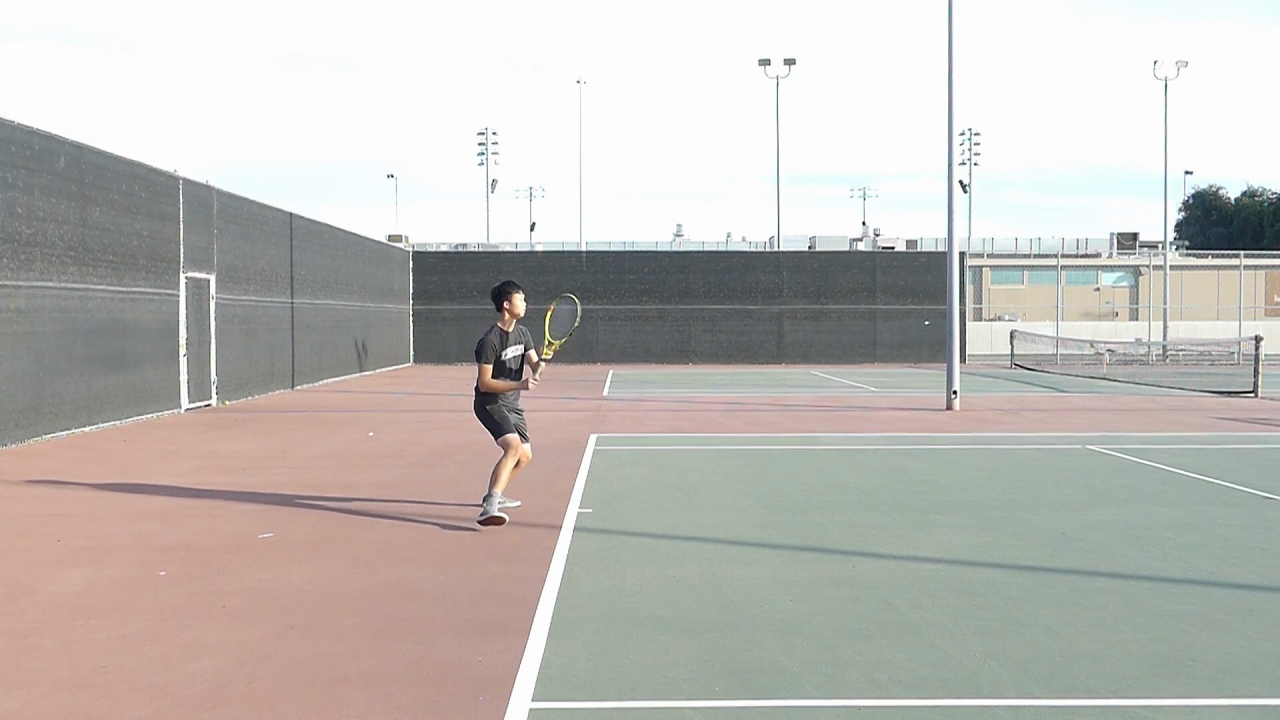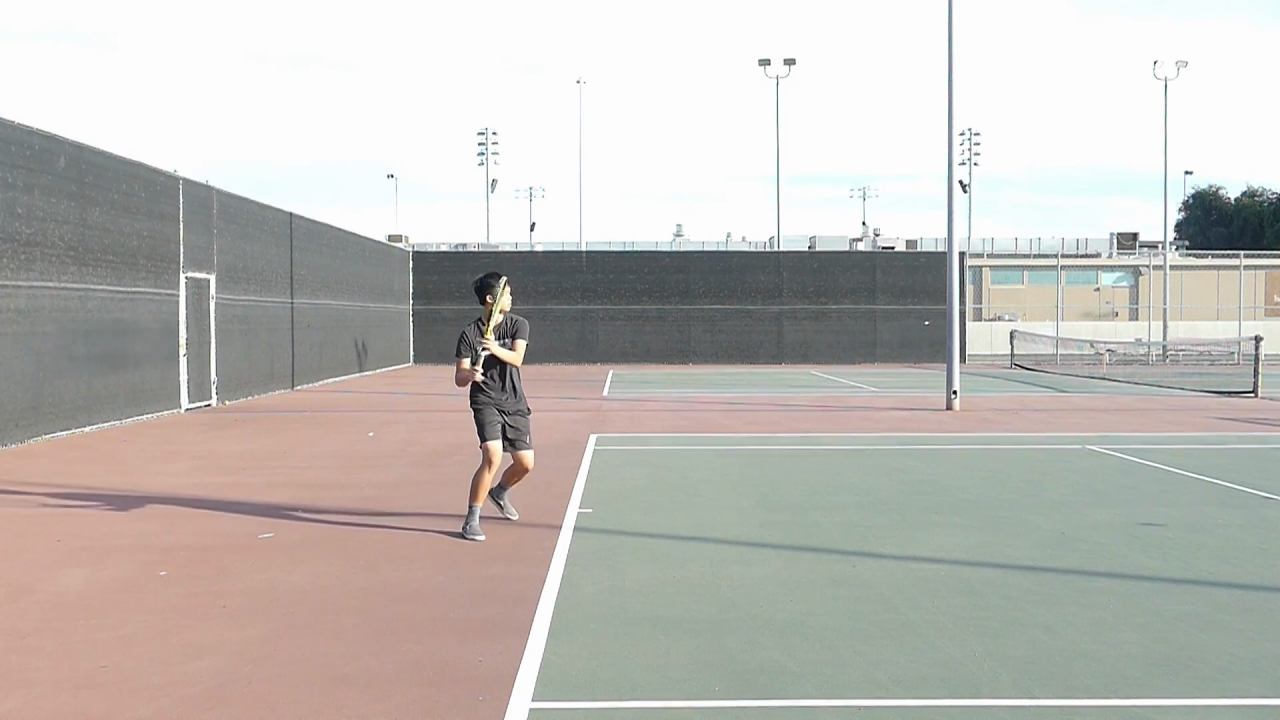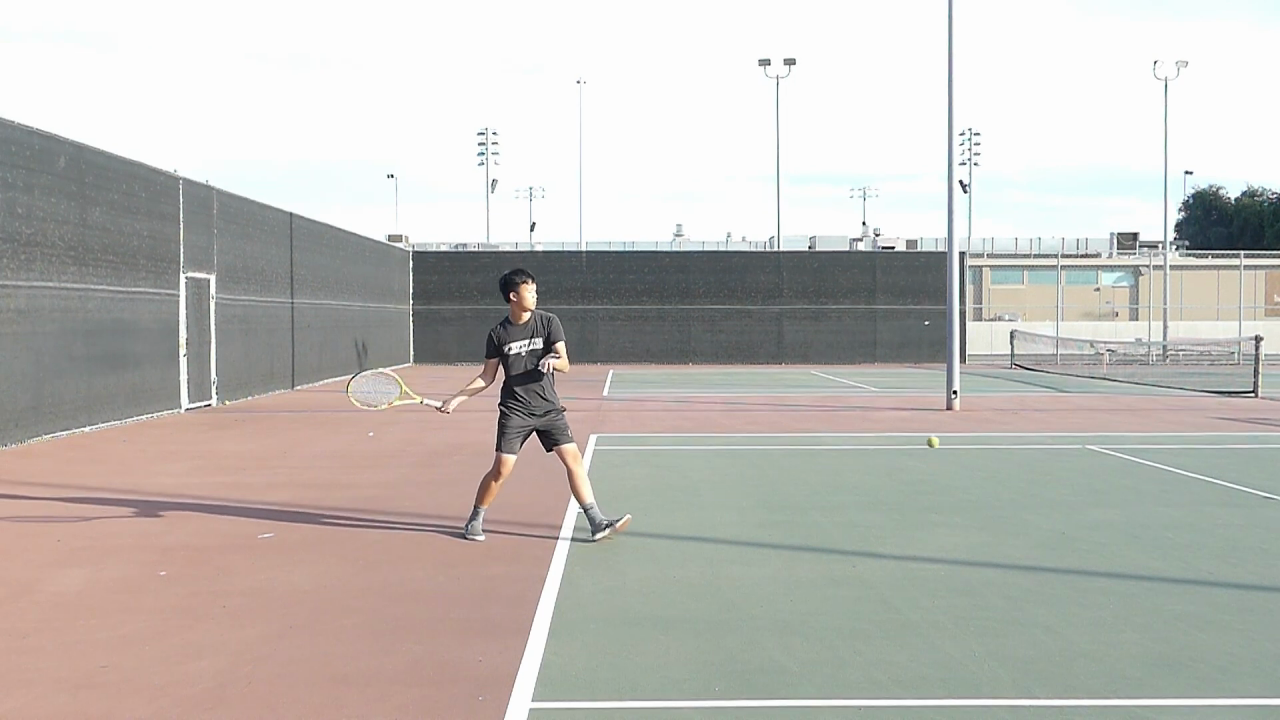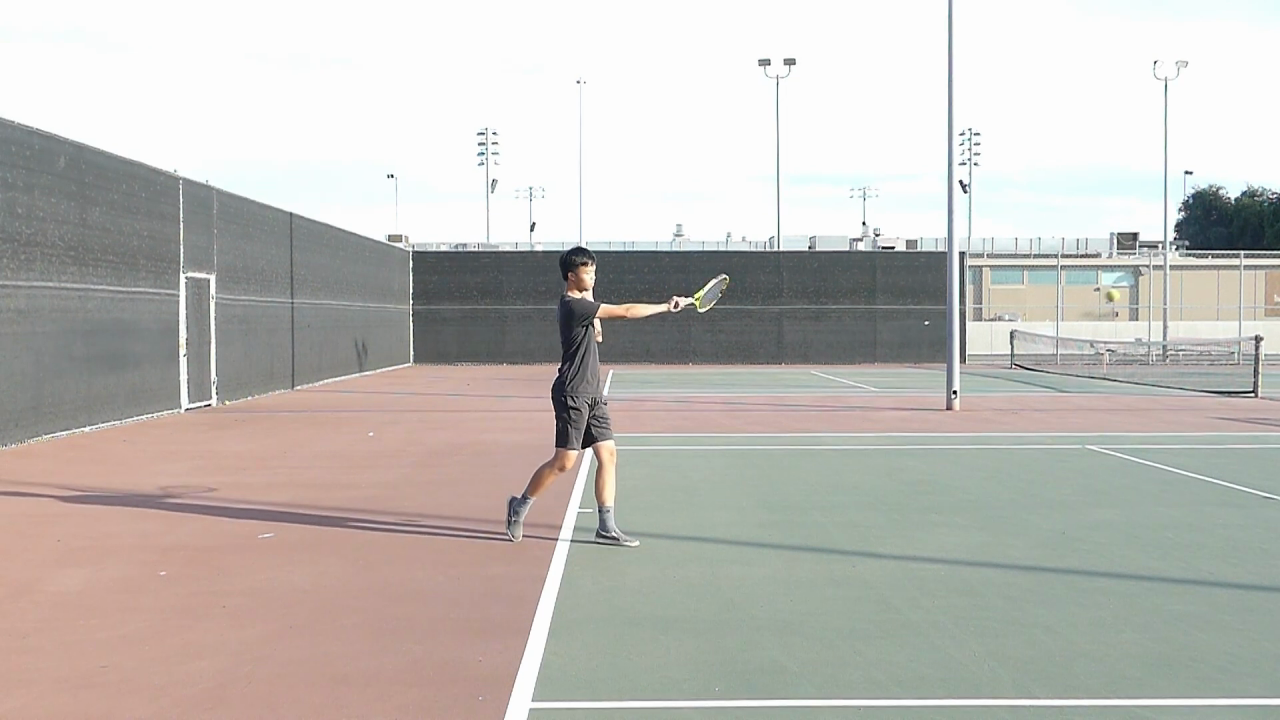
dt=0.7s
person 1, frame 1
left shoulder: (523, 333)
right shoulder: (489, 341)
left elbow: (535, 366)
right elbow: (484, 383)
left wrist: (543, 360)
right wrist: (519, 384)
left hip: (511, 404)
right hip: (490, 404)
left knee: (525, 455)
right knee: (514, 448)
left ankle: (494, 496)
right ankle: (489, 509)
person 1, frame 2
left shoulder: (519, 324)
right shoulder: (469, 334)
left elbow: (517, 359)
right elbow: (459, 377)
left wrist: (494, 348)
right wrist: (468, 376)
left hip: (516, 404)
right hip: (486, 403)
left knee: (526, 464)
right knee: (492, 458)
left ankle: (499, 493)
right ankle: (471, 520)
person 1, frame 3
left shoulder: (549, 322)
right shoulder: (498, 334)
left elbow: (565, 364)
right elbow: (487, 377)
left wrist: (553, 360)
right wrist: (457, 398)
left hip: (548, 406)
right hip: (515, 410)
left knee: (573, 458)
right knee: (501, 469)
left ankle: (597, 523)
right ankle: (475, 520)
person 1, frame 4
left shoulder: (580, 305)
right shoulder: (574, 306)
left elbow: (596, 335)
right elbow: (625, 311)
right wrist: (666, 305)
left hip: (590, 394)
right hip: (571, 394)
left knee: (608, 455)
right knee: (564, 460)
left ankle: (607, 528)
right ankle: (520, 504)
